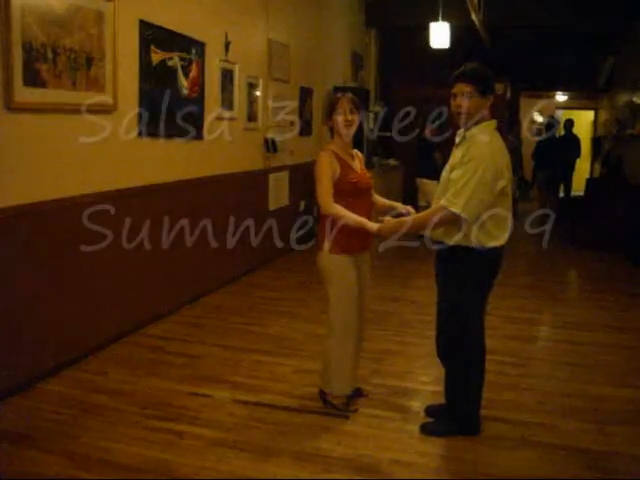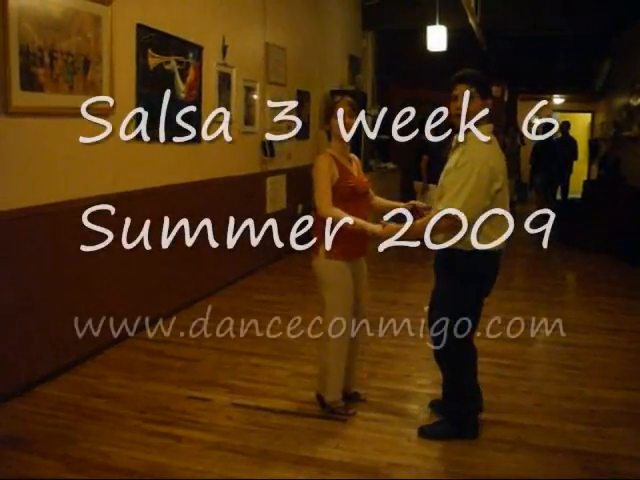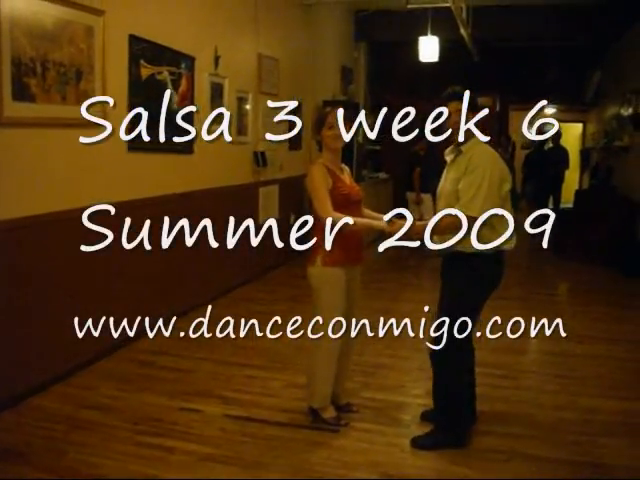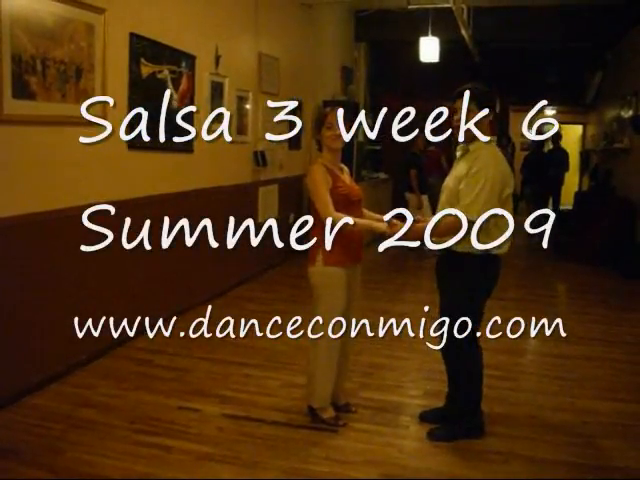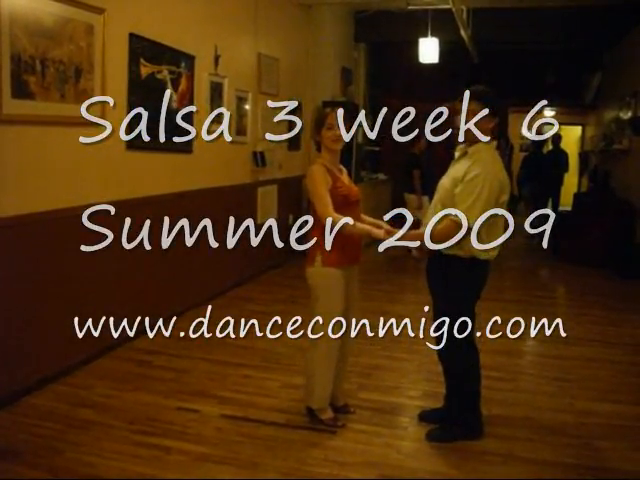
dt=0.7s
person 1, frame 1
left shoulder: (484, 150)
right shoulder: (469, 140)
left elbow: (452, 212)
left wrist: (401, 226)
right wrist: (413, 219)
left hip: (469, 257)
right hip: (459, 253)
left knee: (459, 338)
right knee: (454, 336)
left ankle: (463, 418)
right ankle: (458, 404)
person 1, frame 2
left shoulder: (478, 154)
right shoulder: (473, 145)
left elbow: (450, 218)
left wrist: (401, 232)
right wrist: (425, 210)
left hip: (467, 260)
right hip: (465, 256)
left knee: (450, 338)
right knee: (448, 333)
left ankle: (461, 420)
right ankle: (465, 400)
person 1, frame 3
left shoulder: (483, 160)
right shoulder: (455, 157)
left elbow: (466, 219)
left wrist: (417, 230)
right wrist: (425, 228)
left hip: (478, 261)
right hip: (460, 258)
left knee: (442, 339)
right knee: (455, 337)
left ankle: (453, 427)
right ankle: (460, 409)
person 1, frame 4
left shoulder: (488, 162)
right shoulder: (468, 154)
left elbow: (463, 221)
left wrist: (416, 229)
right wrist: (424, 227)
left hip: (473, 263)
right hip: (458, 258)
left knee: (461, 341)
right knee: (452, 338)
left ankle: (468, 419)
right ankle: (456, 406)
person 1, frame 5
left shoulder: (485, 168)
right shoulder: (465, 155)
left elbow: (458, 226)
left wrist: (409, 238)
right wrist: (423, 240)
left hip: (461, 265)
right hip: (447, 260)
left knee: (458, 343)
right knee: (448, 341)
left ankle: (467, 421)
right ankle: (454, 407)
person 2, frame 1
left shoulder: (358, 156)
right shoulder: (327, 158)
left elbow: (369, 197)
right elbow: (327, 206)
left wrist: (396, 207)
right wrist: (369, 224)
left hip: (359, 248)
right hip: (336, 248)
left knee: (357, 317)
right knee: (343, 318)
left ankle: (346, 381)
right ankle: (332, 389)
person 2, frame 2
left shoulder: (355, 160)
right shoulder: (325, 162)
left elbow: (369, 200)
right elbow: (325, 210)
left wrist: (403, 206)
right wrist: (370, 227)
left hip: (355, 253)
right hip: (332, 253)
left knee: (355, 320)
right knee: (338, 323)
left ankle: (345, 385)
right ankle: (329, 393)
person 2, frame 3
left shoulder: (346, 170)
right shoulder: (318, 171)
right elbow: (328, 216)
left wrist: (389, 219)
right wrist: (378, 226)
left hip: (350, 260)
right hip: (328, 261)
left knee: (344, 330)
right knee: (328, 331)
left ankle: (336, 394)
right ankle: (319, 402)
person 2, frame 4
left shoulder: (344, 170)
right shoulder: (318, 171)
right elbow: (330, 216)
left wrist: (384, 219)
right wrist: (376, 227)
left hip: (349, 259)
right hip: (328, 260)
right knee: (327, 331)
left ankle: (336, 394)
right ankle: (319, 402)
person 2, frame 5
left shoulder: (342, 170)
right shoulder: (317, 171)
right elbow: (329, 217)
left wrist: (380, 224)
right wrist: (371, 232)
left hip: (347, 260)
right hip: (326, 261)
left knee: (343, 330)
right knee: (326, 332)
left ankle: (335, 395)
right ankle: (317, 403)
